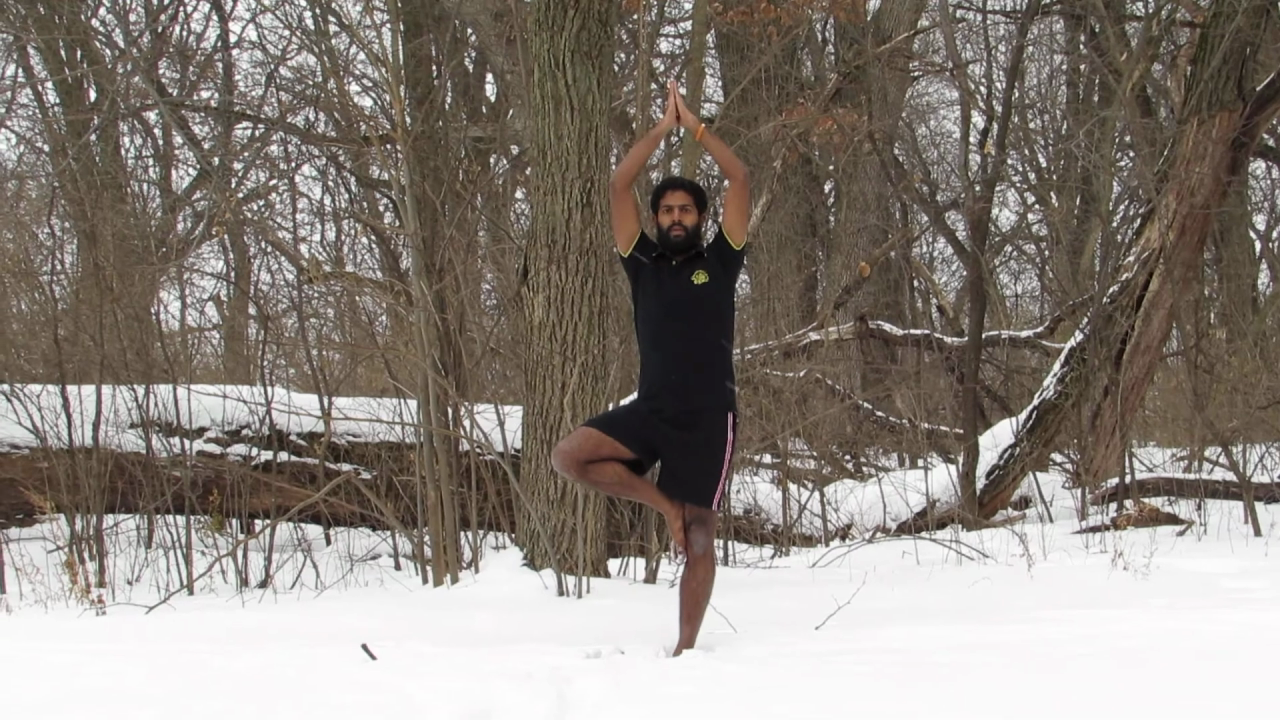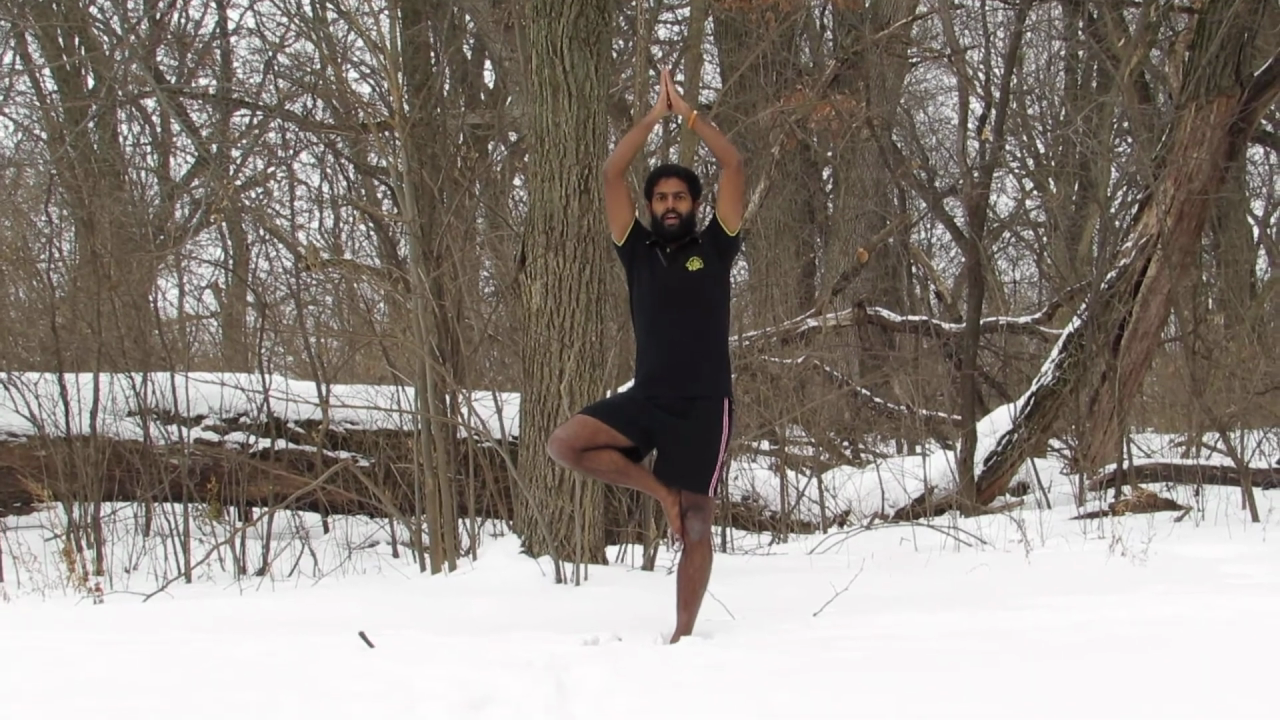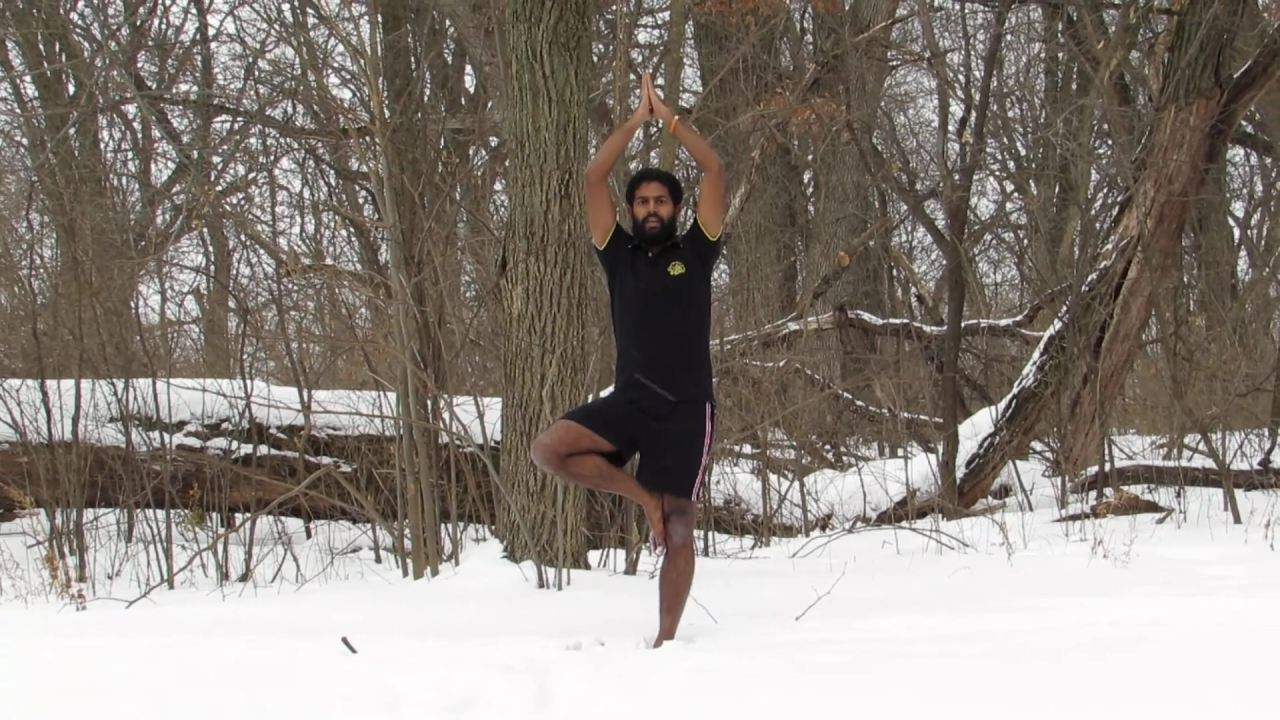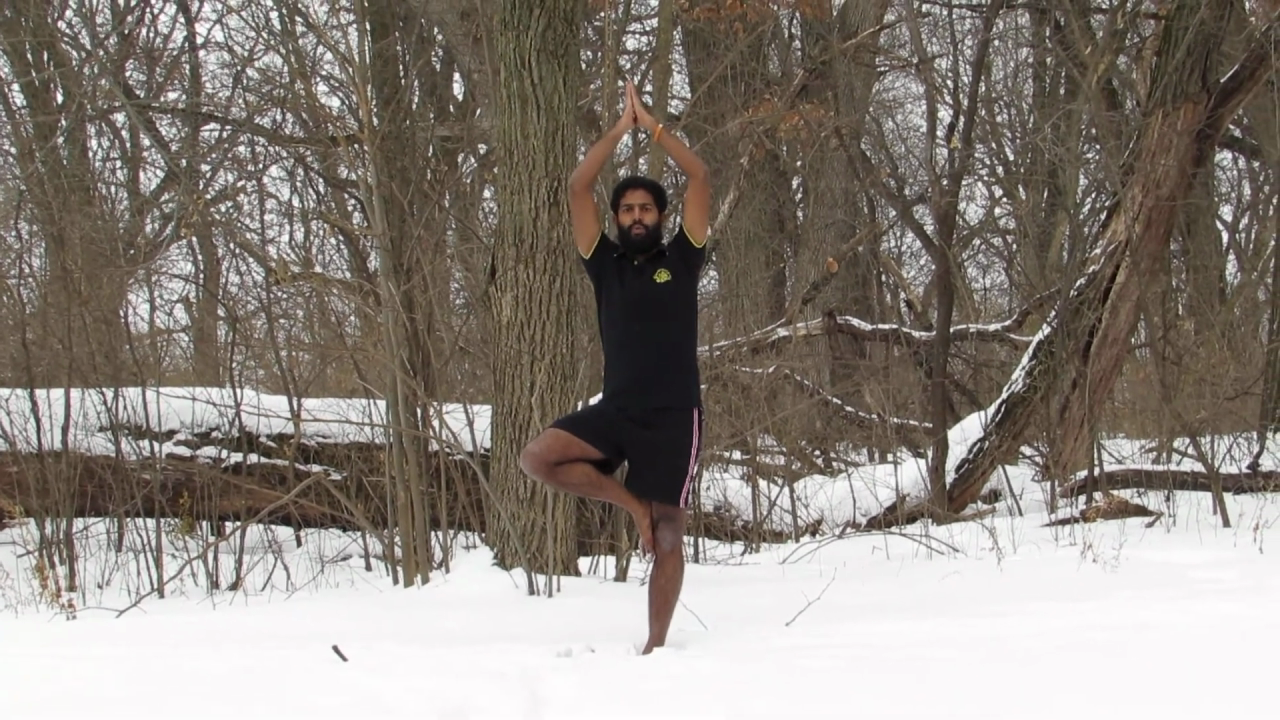
dt=1s
person 1, frame 1
left shoulder: (720, 262)
right shoulder: (644, 263)
left elbow: (740, 180)
right elbow: (618, 186)
left wrist: (694, 125)
right wrist: (661, 127)
left hip: (708, 417)
right hip: (649, 409)
left knee: (700, 537)
right knee: (568, 456)
left ankle: (686, 648)
right ankle: (664, 505)
person 1, frame 2
left shoulder: (714, 249)
right shoulder: (638, 251)
left elbow: (734, 166)
right elbow: (611, 174)
left wrist: (687, 112)
right wrist: (654, 114)
left hip: (704, 403)
right hip: (646, 397)
left knee: (696, 524)
right knee: (564, 443)
left ankle: (684, 634)
right ankle: (660, 492)
person 1, frame 3
left shoulder: (695, 253)
right shoulder: (619, 256)
left elbow: (716, 172)
right elbow: (593, 178)
left wrist: (669, 117)
right wrist: (635, 119)
left hip: (686, 407)
right hip: (627, 401)
left knee: (678, 527)
right knee: (548, 449)
left ankle: (666, 639)
right ankle: (643, 496)
person 1, frame 4
left shoulder: (681, 260)
right shoulder: (605, 264)
left elbow: (700, 178)
right elbow: (577, 188)
left wrist: (651, 124)
right wrist: (618, 128)
left hip: (673, 414)
right hip: (615, 409)
left knee: (668, 532)
right knee: (536, 457)
left ankle: (656, 645)
right ankle: (631, 503)
